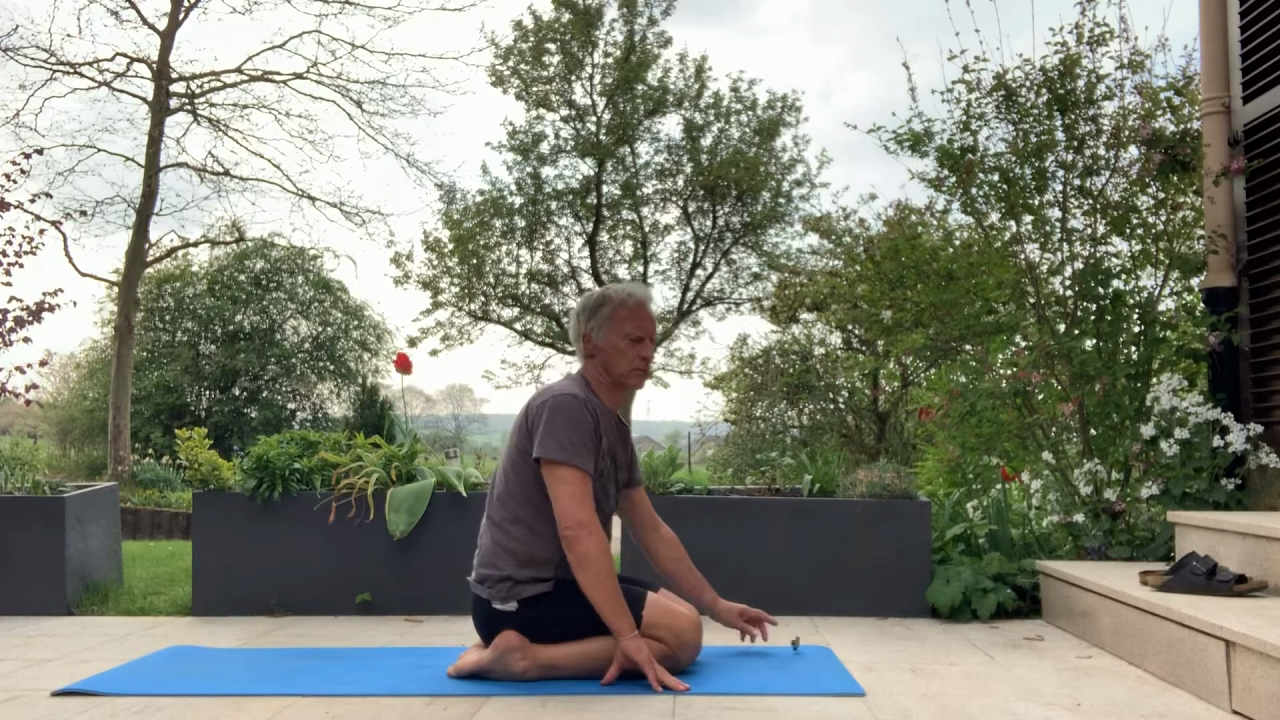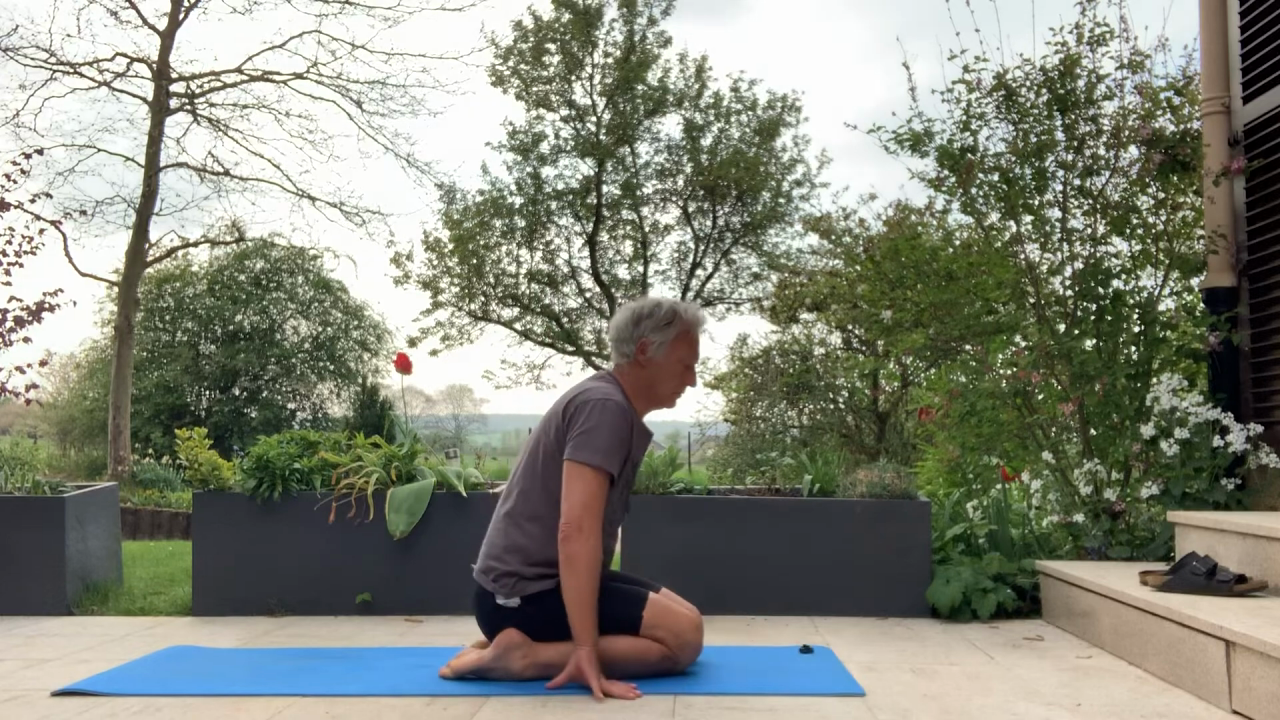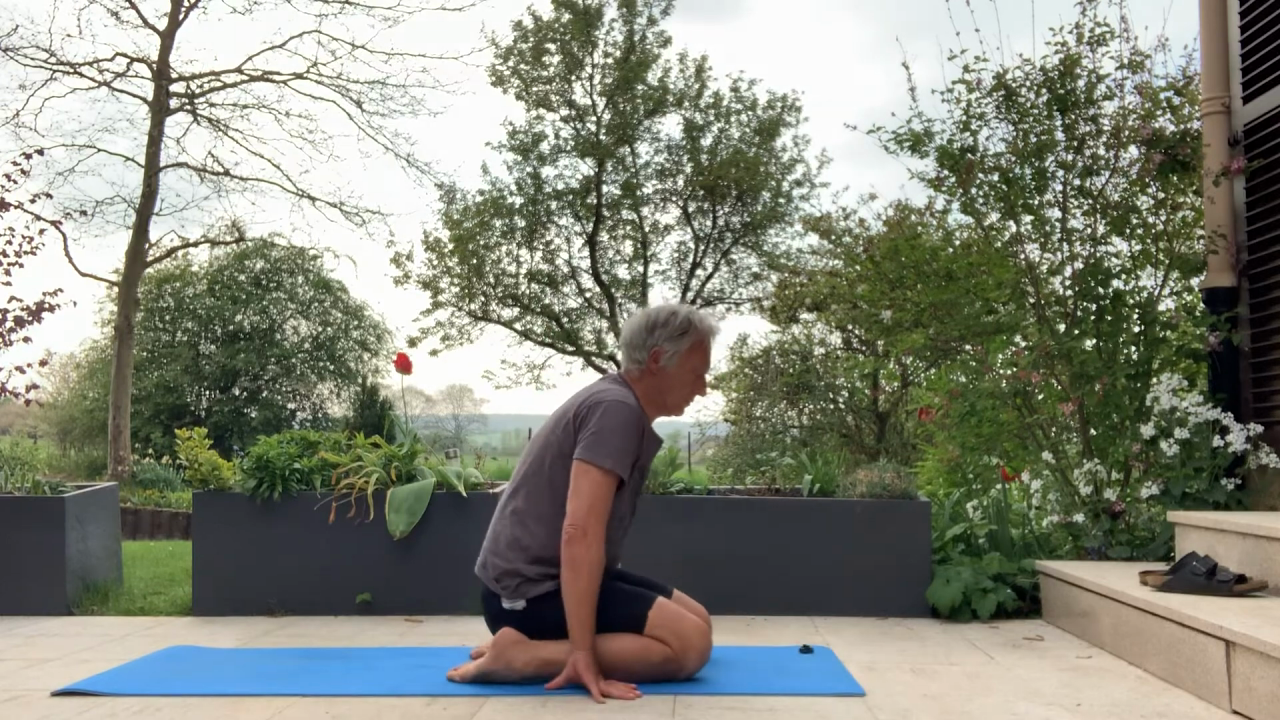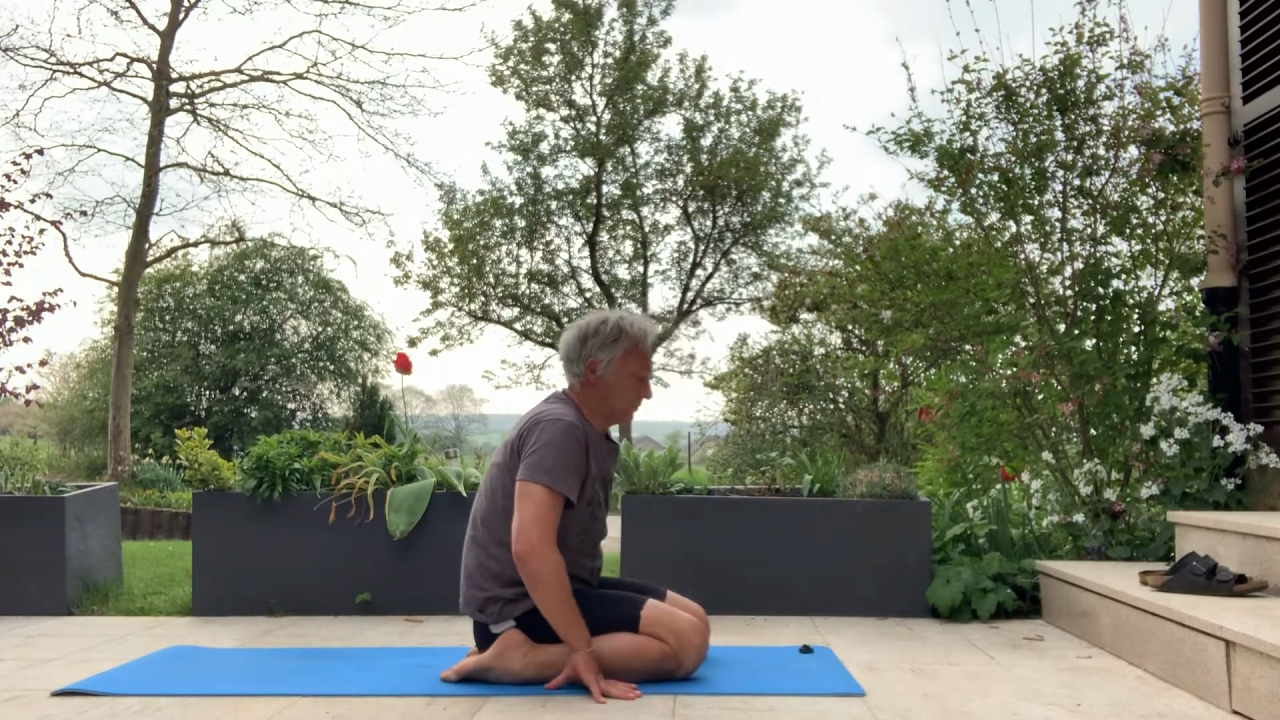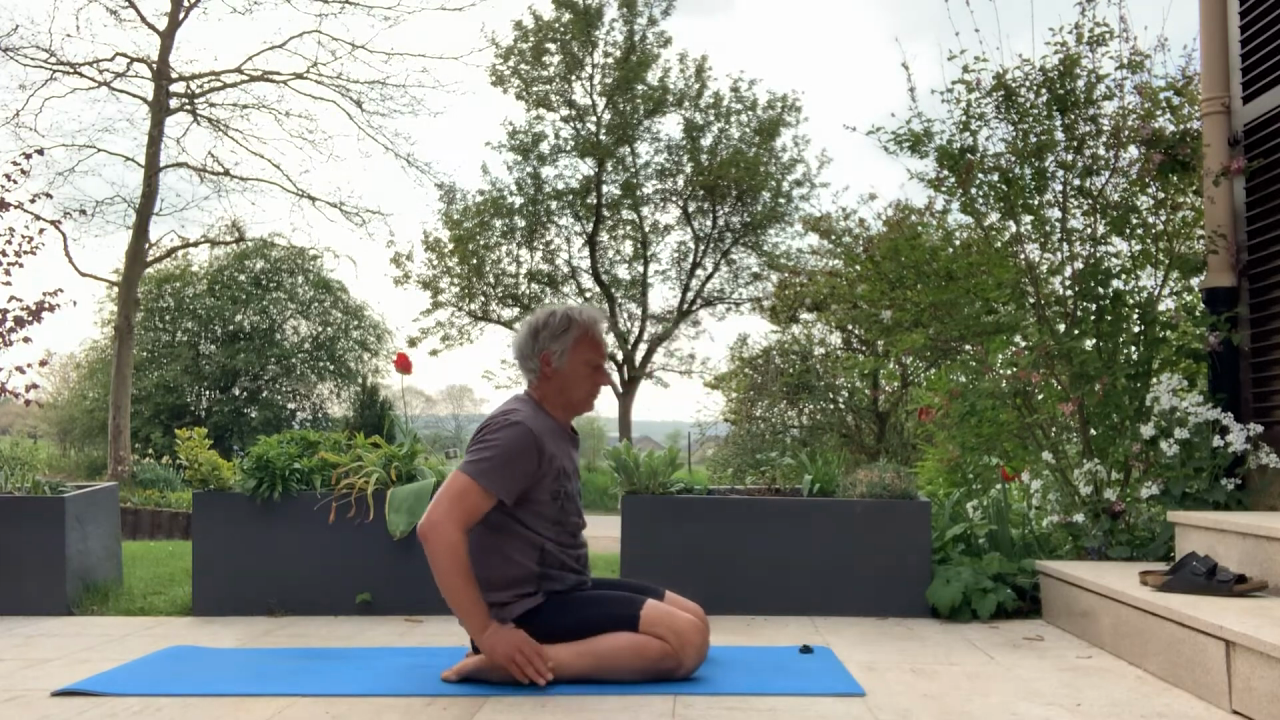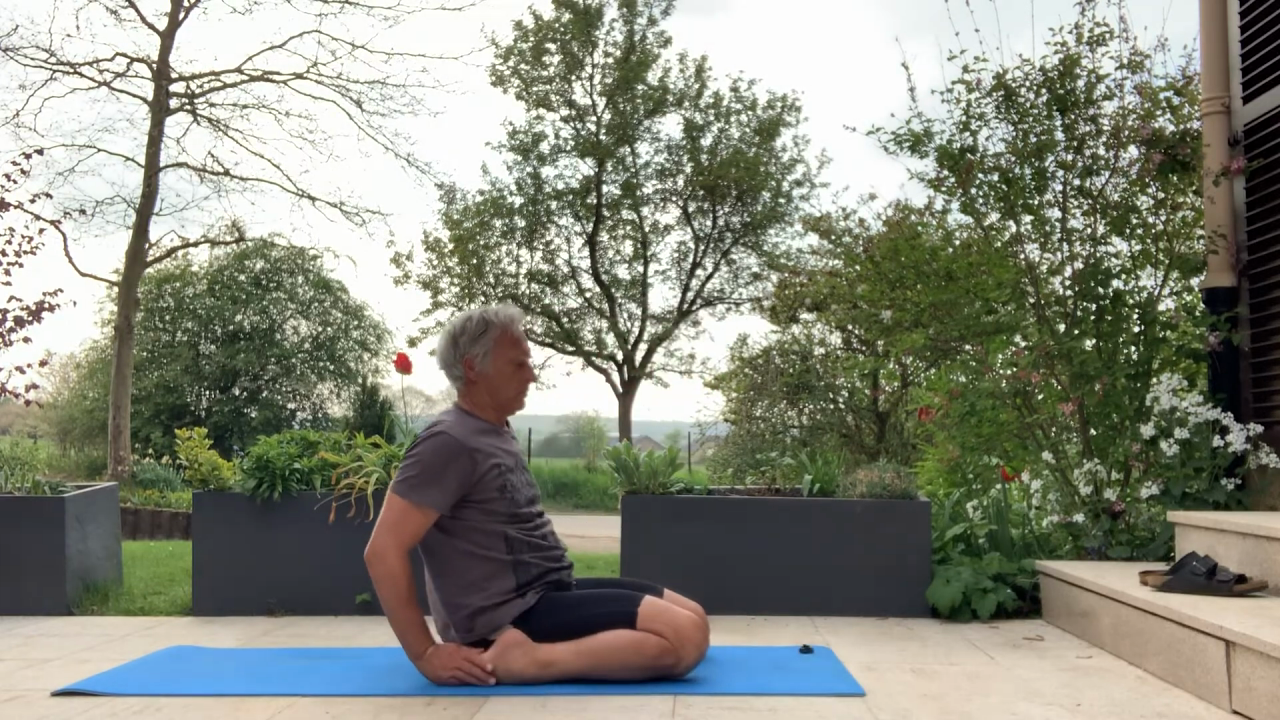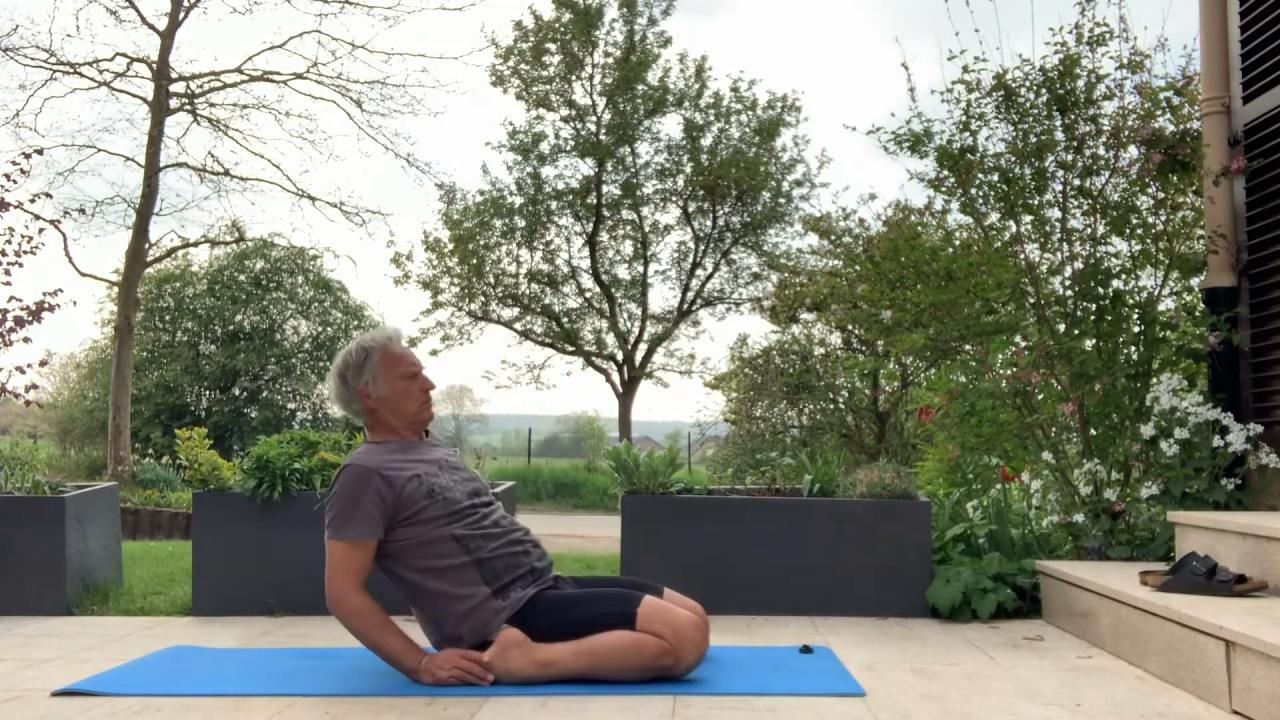
dt=0.7s
person 1, frame 1
left shoulder: (613, 426)
right shoulder: (568, 406)
left elbow: (650, 529)
right elbow: (578, 531)
left wrist: (716, 603)
right wrist: (627, 635)
left hip: (552, 584)
right hip: (521, 598)
left knee: (683, 615)
right knee: (682, 633)
left ankle: (518, 643)
right ankle: (522, 657)
person 1, frame 2
left shoulder: (614, 408)
right shoulder: (605, 407)
right elbow: (575, 531)
right wrist: (586, 649)
left hip: (550, 582)
right hip: (524, 593)
left knee: (687, 618)
right knee: (682, 637)
left ankle: (525, 642)
right ankle: (522, 654)
person 1, frame 3
left shoulder: (618, 405)
right shoulder: (617, 410)
right elbow: (579, 532)
right wrist: (583, 652)
left hip: (555, 581)
right hip: (530, 592)
left knee: (697, 621)
right knee: (689, 644)
left ankle: (534, 642)
right ankle: (523, 655)
person 1, frame 4
left shoulder: (588, 430)
right shoulder: (559, 428)
right elbow: (531, 548)
right wrist: (582, 650)
left hip: (552, 594)
right hip: (519, 610)
left knee: (694, 619)
right knee: (686, 641)
left ankle: (531, 648)
right ankle: (520, 657)
person 1, frame 5
left shoulder: (556, 429)
right shoulder: (520, 432)
right elbow: (438, 526)
right wrist: (485, 631)
left hip: (557, 595)
right hip: (523, 613)
left knee: (693, 619)
right knee: (686, 640)
left ankle: (537, 649)
right ankle: (529, 655)
person 1, frame 6
left shoulder: (496, 432)
right shoulder: (450, 443)
right elbow: (384, 552)
right wrist: (425, 654)
left hip: (551, 593)
right hip: (515, 618)
left knee: (692, 617)
right knee: (685, 638)
left ankle: (525, 650)
right ankle: (521, 659)
person 1, frame 7
left shoulder: (432, 448)
right shoulder: (366, 475)
right elbow: (343, 593)
right wrist: (420, 664)
left hip: (546, 589)
right hip: (510, 619)
left knee: (692, 619)
right knee: (684, 638)
right ankle: (522, 659)
